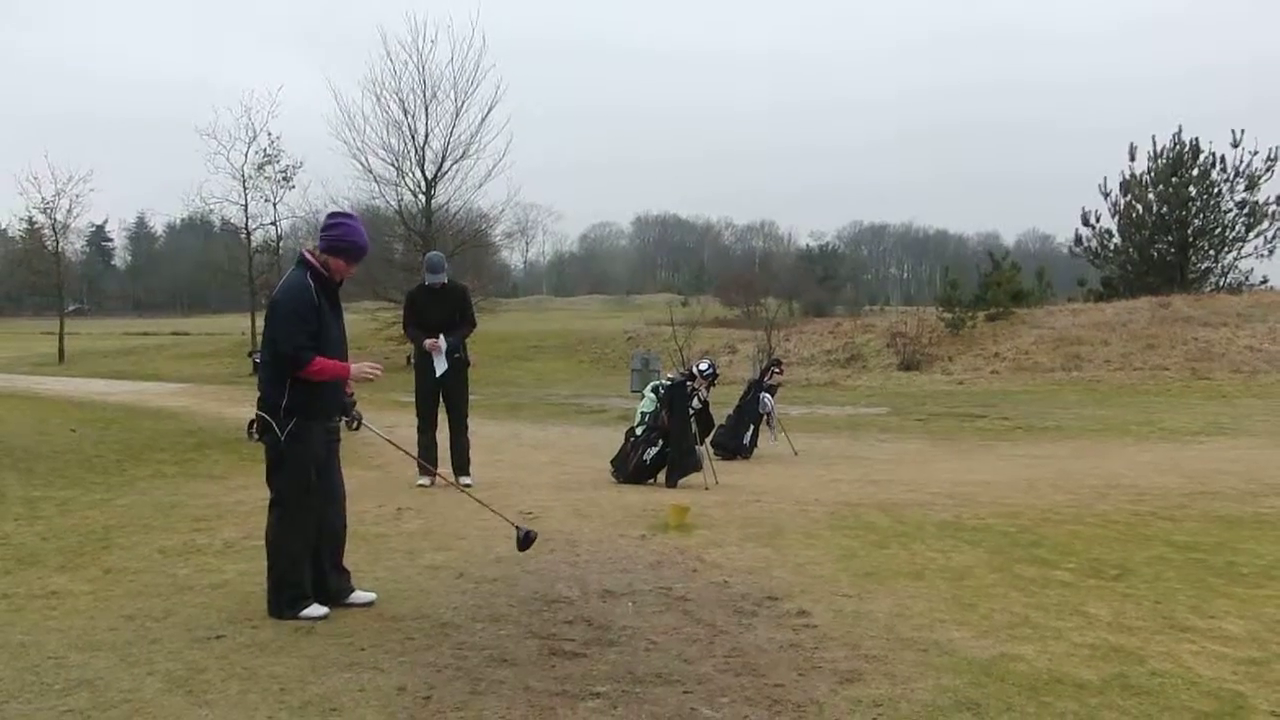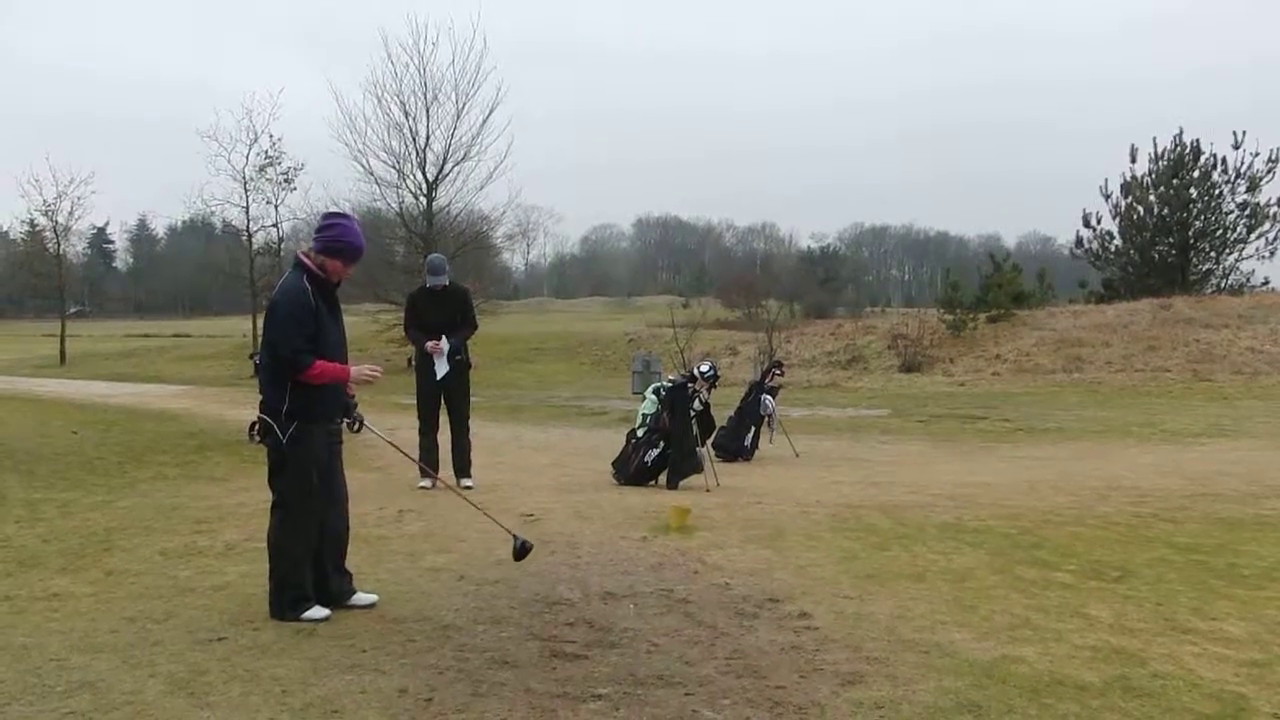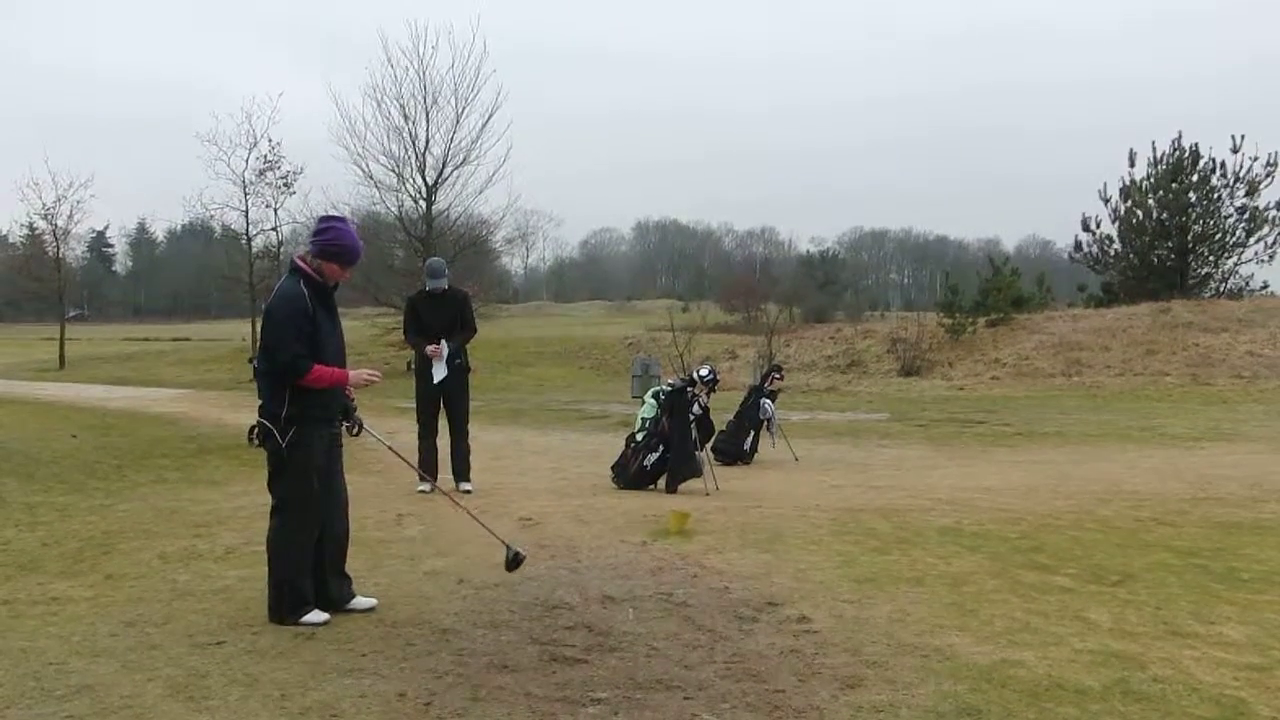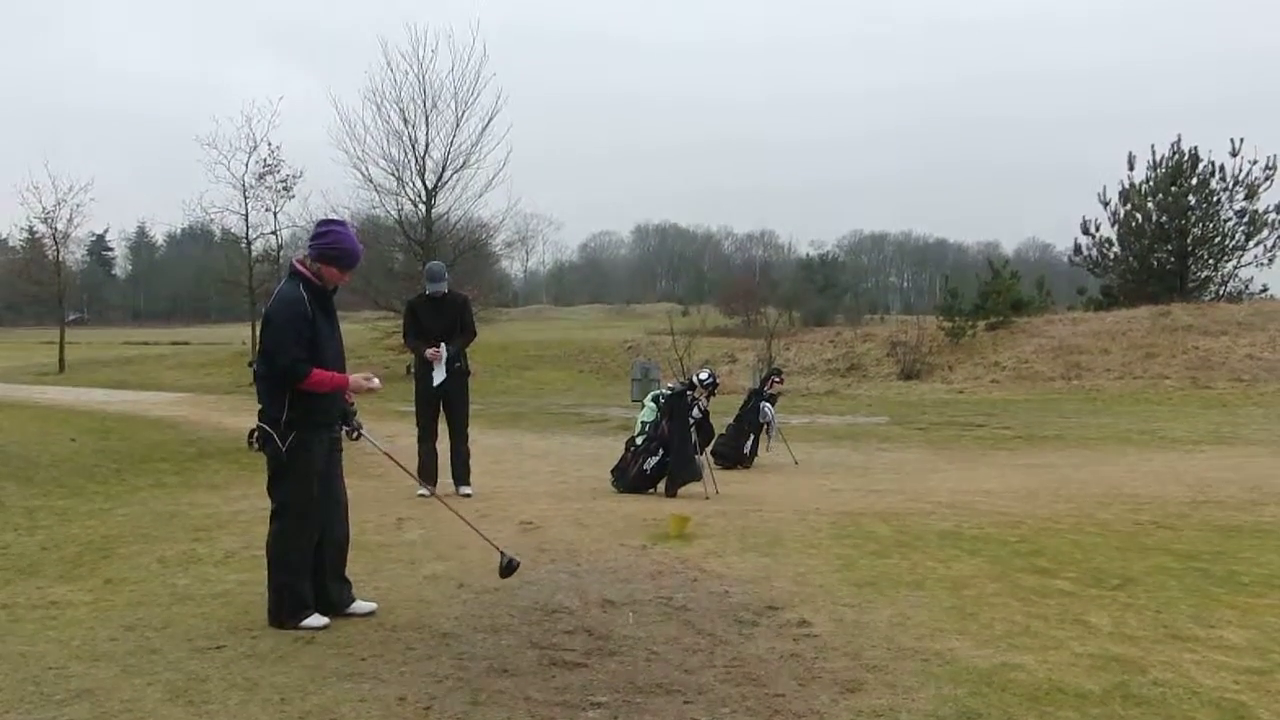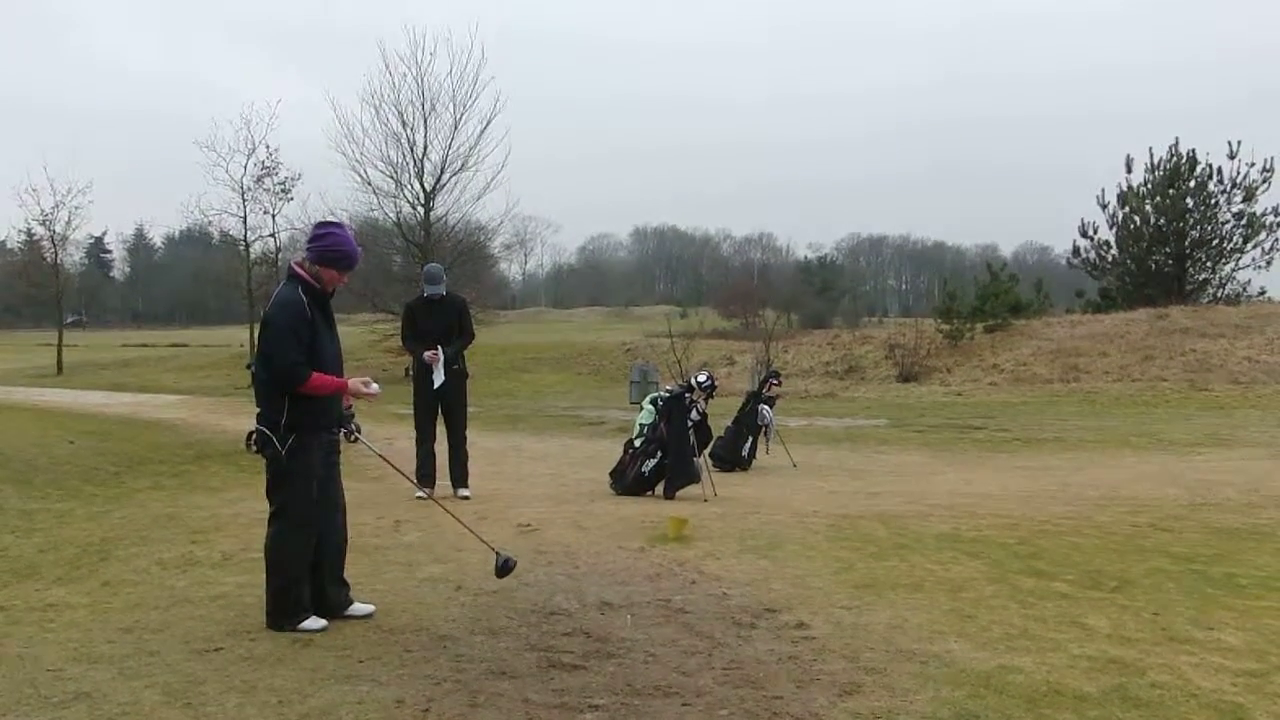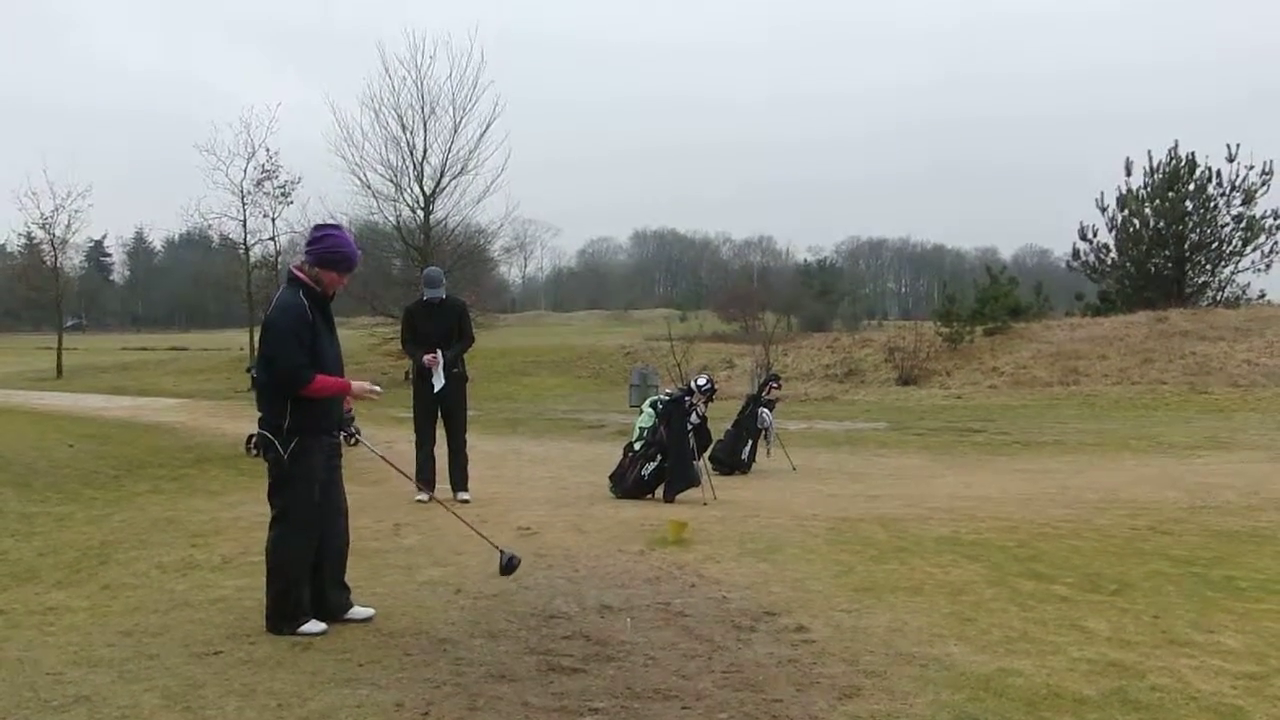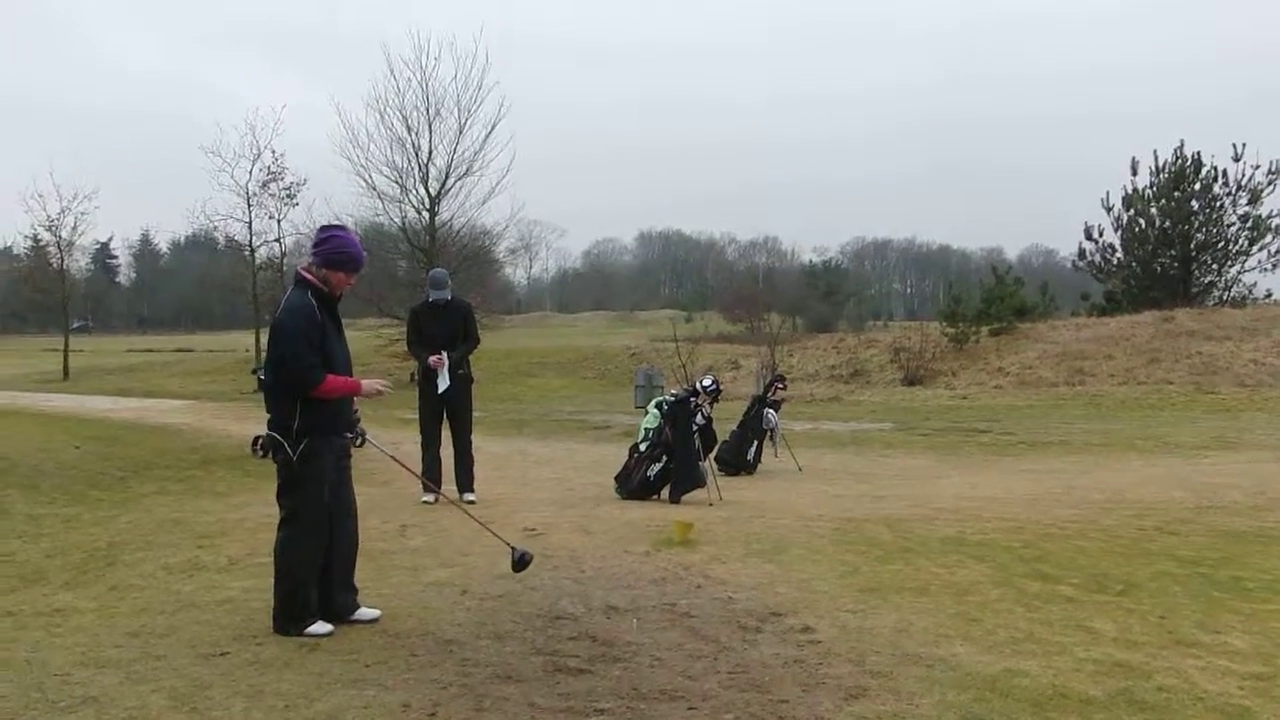
dt=0.2s
person 1, frame 1
left shoulder: (324, 286)
right shoulder: (296, 290)
right elbow: (296, 358)
left wrist: (341, 392)
right wrist: (347, 372)
left hip: (320, 415)
right hip: (291, 418)
left knee: (329, 503)
right knee: (294, 507)
left ankle: (331, 585)
right ankle: (289, 598)
person 1, frame 2
left shoulder: (323, 288)
right shoulder: (293, 293)
right elbow: (295, 362)
left wrist: (342, 393)
right wrist: (347, 374)
left hip: (323, 418)
right hip: (293, 421)
left knee: (332, 506)
right knee: (296, 510)
left ankle: (333, 587)
right ankle: (290, 600)
person 1, frame 3
left shoulder: (321, 291)
right shoulder: (290, 297)
right elbow: (293, 366)
left wrist: (342, 395)
right wrist: (345, 379)
left hip: (322, 421)
right hip: (293, 425)
left knee: (332, 509)
right knee: (296, 513)
left ankle: (333, 591)
right ankle: (289, 604)
person 1, frame 4
left shoulder: (320, 295)
right shoulder: (290, 302)
right elbow: (293, 371)
left wrist: (342, 400)
right wrist: (345, 383)
left hip: (322, 425)
right hip: (293, 429)
left knee: (332, 514)
right knee: (296, 518)
left ankle: (333, 595)
right ankle: (289, 608)
person 1, frame 5
left shoulder: (317, 299)
right shoulder: (288, 304)
right elbow: (292, 374)
left wrist: (339, 402)
right wrist: (344, 387)
left hip: (320, 428)
right hip: (291, 433)
left knee: (330, 516)
right knee: (294, 520)
left ankle: (331, 598)
right ankle: (287, 610)
person 1, frame 6
left shoulder: (316, 302)
right shoulder: (288, 308)
right elbow: (295, 378)
left wrist: (339, 404)
right wrist: (347, 388)
left hip: (320, 432)
right hip: (293, 436)
left knee: (332, 520)
right knee: (295, 524)
left ankle: (331, 601)
right ankle: (286, 614)
person 1, frame 7
left shoulder: (324, 303)
right shoulder: (298, 309)
right elbow: (306, 379)
left wrist: (346, 408)
right wrist: (357, 387)
left hip: (329, 433)
right hip: (302, 437)
left knee: (341, 521)
right knee: (304, 525)
left ankle: (338, 602)
right ankle: (294, 615)
person 2, frame 1
left shoulder: (460, 291)
right shoulder: (414, 295)
left elbow: (469, 323)
right elbow: (409, 327)
left wrist: (451, 341)
right wrist: (423, 341)
left hip: (455, 359)
right hip: (425, 361)
left knee: (458, 417)
right knee: (426, 418)
left ankle: (462, 471)
right ankle: (426, 471)
person 2, frame 2
left shoulder: (461, 294)
right shoulder: (415, 297)
left elbow: (471, 325)
right elbow: (410, 330)
left wrist: (453, 343)
right wrist: (425, 344)
left hip: (456, 361)
right hip: (426, 363)
left knee: (460, 419)
right knee: (427, 421)
left ankle: (463, 473)
right ankle: (428, 473)
person 2, frame 3
left shoulder: (461, 297)
right shoulder: (415, 301)
left elbow: (470, 329)
right elbow: (409, 333)
left wrist: (452, 347)
right wrist: (424, 348)
left hip: (455, 365)
right hip: (425, 367)
left knee: (459, 423)
right knee: (426, 425)
left ankle: (463, 478)
right ankle: (427, 477)
person 2, frame 4
left shoulder: (461, 301)
right shoulder: (414, 304)
left elbow: (470, 333)
right elbow: (409, 337)
left wrist: (451, 350)
right wrist: (424, 351)
left hip: (455, 369)
right hip: (425, 371)
left knee: (459, 427)
right knee: (426, 429)
left ankle: (462, 481)
right ankle: (427, 481)
person 2, frame 5
left shoulder: (458, 303)
right shoulder: (412, 307)
left elbow: (468, 335)
right elbow: (407, 340)
left wrist: (449, 353)
right wrist: (422, 354)
left hip: (453, 371)
right hip: (423, 373)
left knee: (457, 430)
right knee: (424, 431)
left ankle: (460, 483)
right ankle: (425, 483)
person 2, frame 6
left shoulder: (458, 307)
right shoulder: (412, 310)
left elbow: (468, 339)
right elbow: (407, 343)
left wrist: (449, 356)
right wrist: (421, 357)
left hip: (453, 374)
right hip: (423, 377)
left knee: (457, 434)
right knee: (424, 435)
left ankle: (460, 487)
right ankle: (425, 487)
person 2, frame 7
left shoulder: (463, 308)
right shoulder: (418, 311)
left elbow: (473, 340)
right elbow: (412, 344)
left wrist: (454, 357)
right wrist: (427, 358)
left hip: (459, 376)
right hip: (429, 378)
left knee: (462, 435)
right knee: (430, 436)
left ankle: (466, 488)
right ankle: (430, 488)
